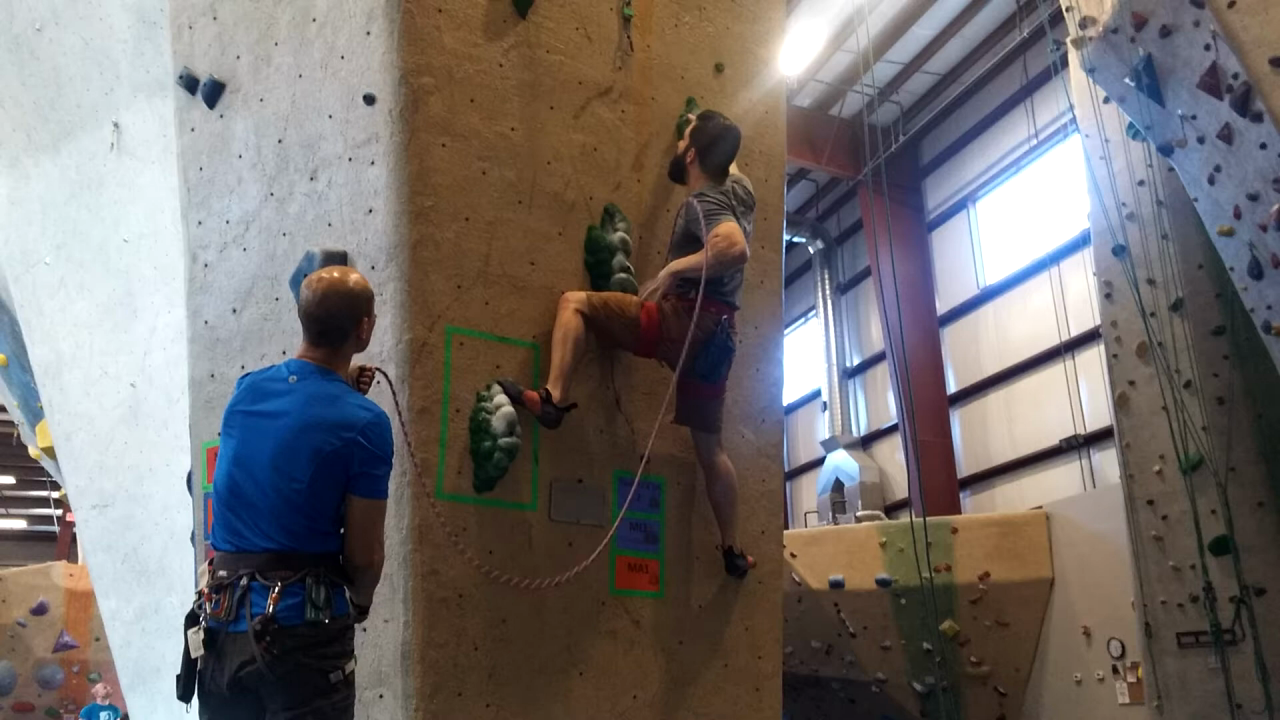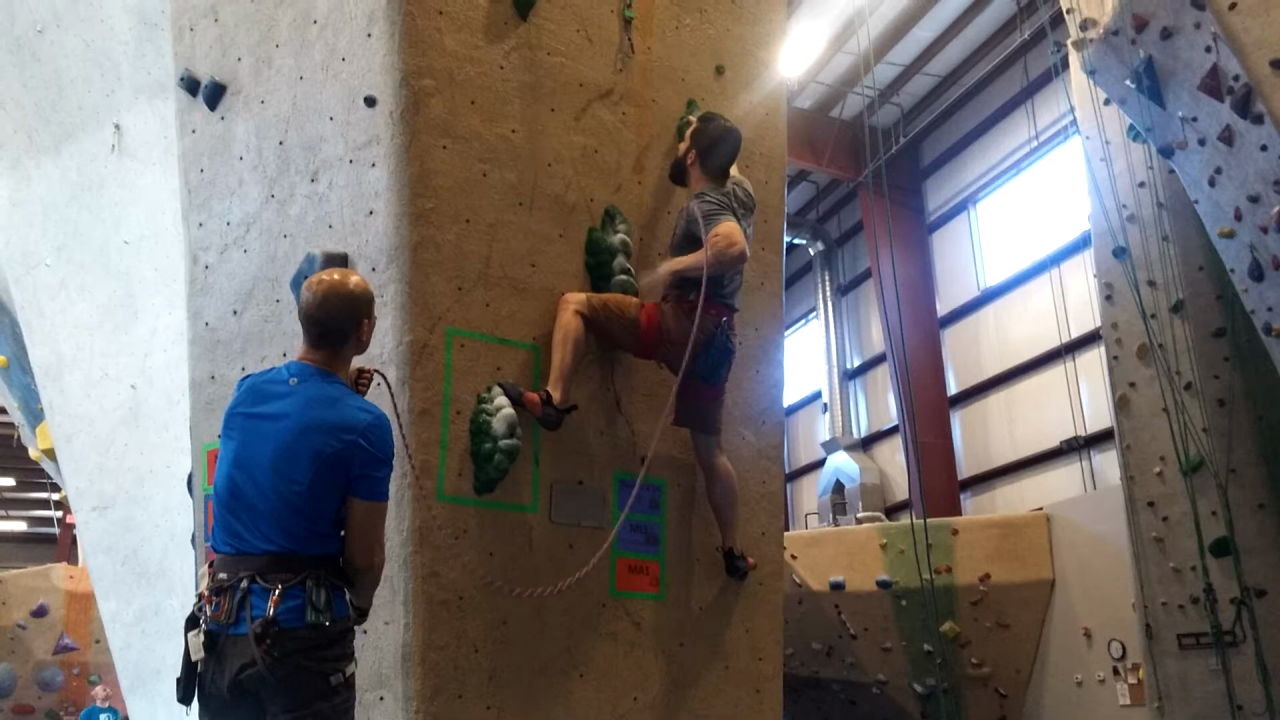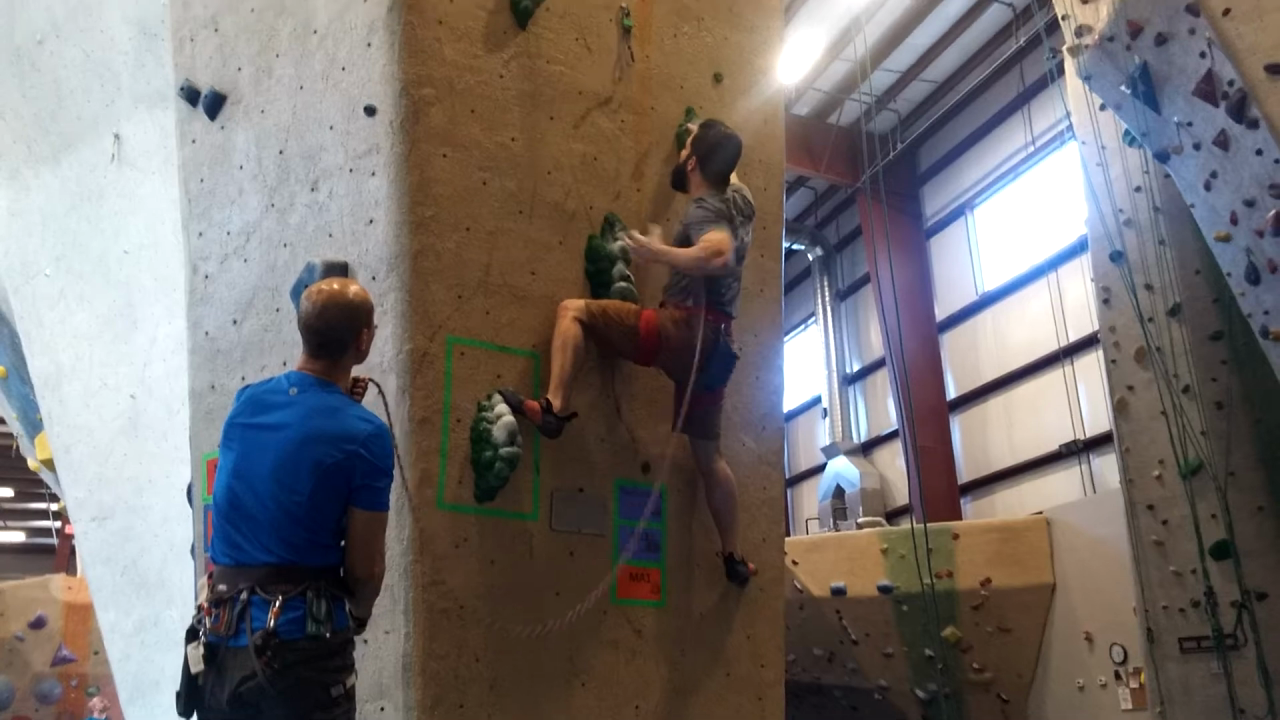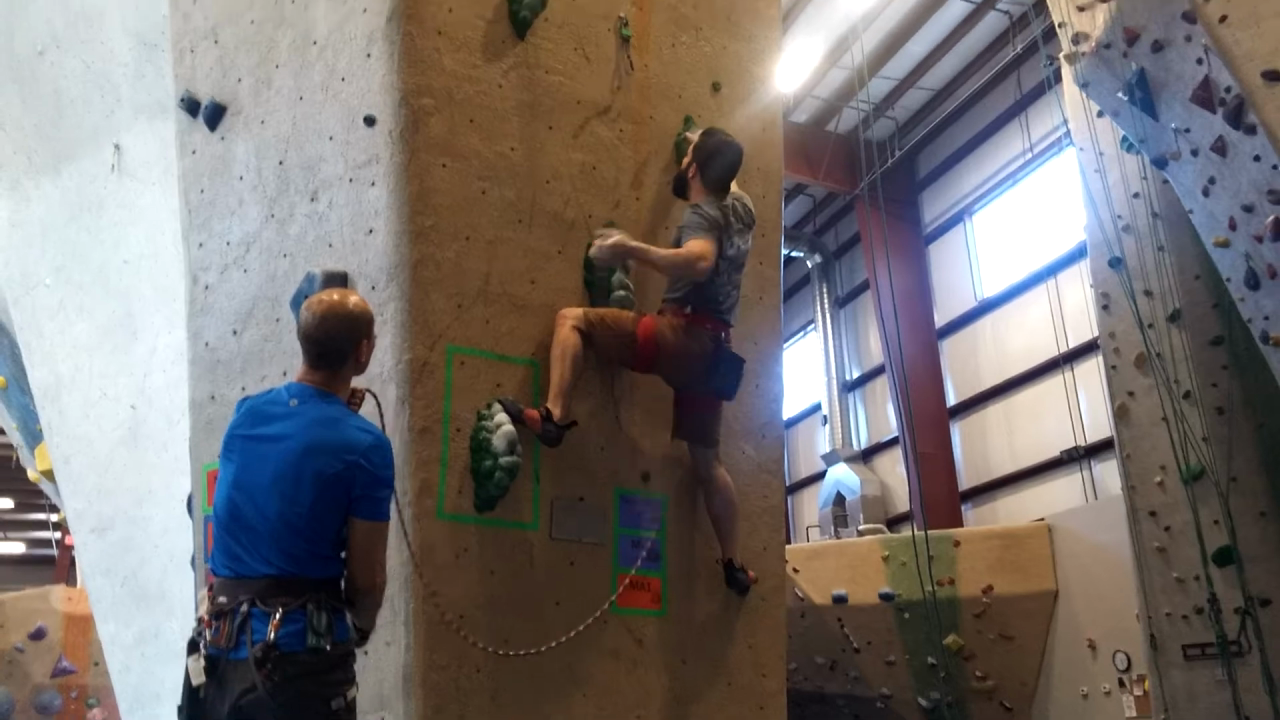
dt=0.1s
person 1, frame 1
left shoulder: (704, 202)
right shoulder: (740, 192)
left elbow: (734, 247)
right elbow: (728, 157)
left wrist: (673, 269)
right wrist: (713, 132)
left hip: (688, 321)
right hip: (717, 335)
left knee: (574, 302)
right knee: (710, 447)
left ankle: (553, 398)
right ankle: (733, 550)
person 1, frame 2
left shoulder: (704, 203)
right shoulder: (740, 194)
left elbow: (734, 247)
right elbow: (728, 160)
left wrist: (672, 266)
right wrist: (714, 134)
left hip: (688, 323)
right hip: (716, 336)
left knee: (574, 304)
right knee: (709, 449)
left ankle: (553, 400)
right ankle: (734, 551)
person 1, frame 3
left shoulder: (705, 208)
right shoulder: (741, 202)
left elbow: (719, 256)
right elbow: (727, 165)
left wrist: (658, 252)
right wrist: (712, 139)
left hip: (684, 328)
right hip: (716, 342)
left knee: (573, 310)
right knee: (709, 455)
left ankle: (554, 407)
right ankle: (734, 556)
person 1, frame 4
left shoulder: (701, 214)
right shoulder: (740, 210)
left elbow: (698, 261)
right elbow: (729, 173)
left wrist: (629, 247)
right wrist: (714, 147)
left hip: (683, 335)
right hip: (713, 347)
left knee: (571, 319)
right knee: (708, 461)
left ankle: (554, 416)
right ankle: (734, 563)
person 2, frame 1
left shoulder: (246, 391)
right shoulder: (363, 423)
right elbow: (364, 556)
right wrist: (360, 601)
left hip: (225, 618)
right hip: (302, 624)
person 2, frame 2
left shoulder: (246, 393)
right shoulder: (364, 425)
right elbow: (364, 558)
right wrist: (359, 603)
left hip: (225, 622)
right hip: (302, 627)
person 2, frame 3
left shoulder: (245, 404)
right shoulder: (364, 435)
right elbow: (365, 568)
right wrist: (357, 611)
left hip: (223, 630)
right hip: (302, 637)
person 2, frame 4
left shoulder: (245, 414)
right shoulder: (364, 446)
right elbow: (367, 579)
right wrist: (360, 624)
left hip: (226, 644)
right hip: (302, 649)
